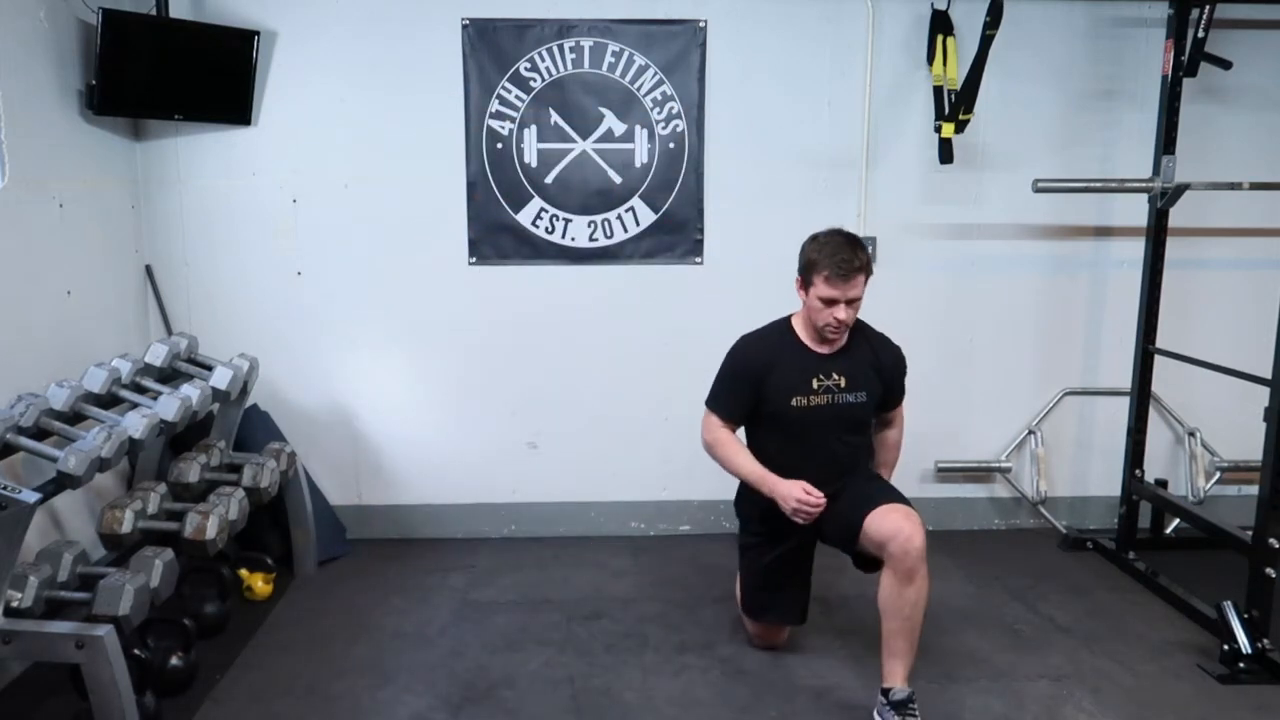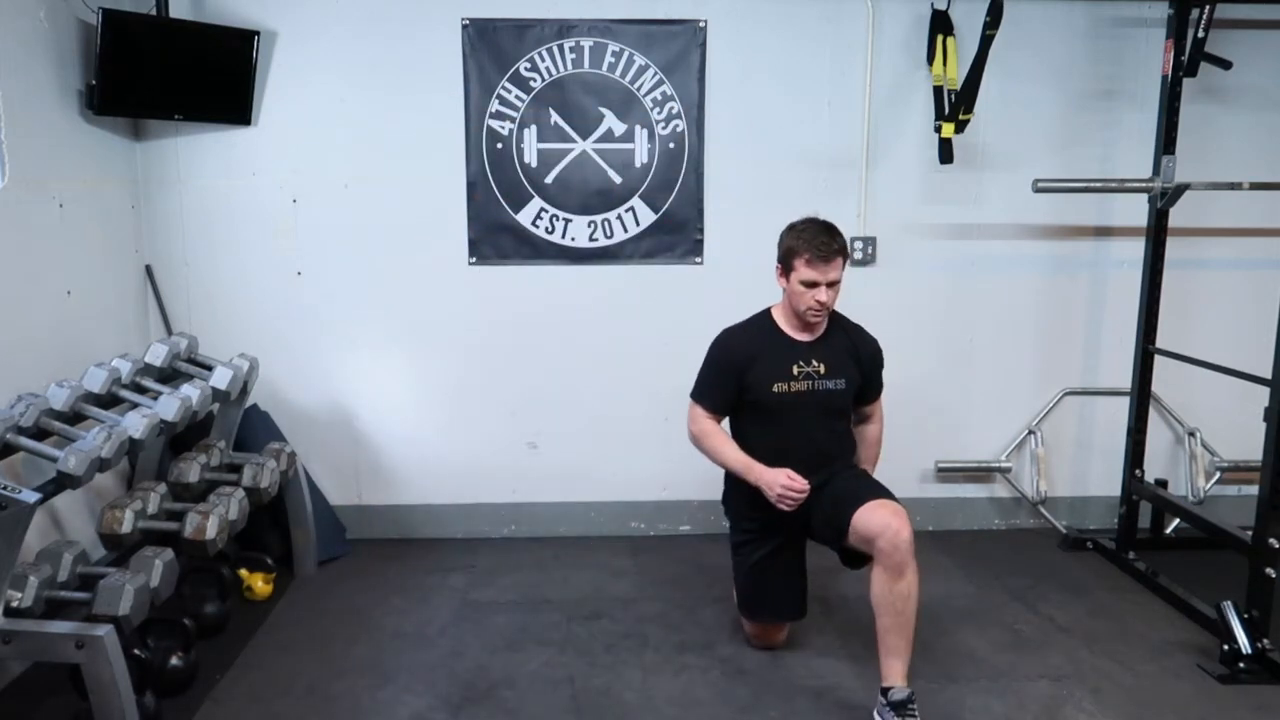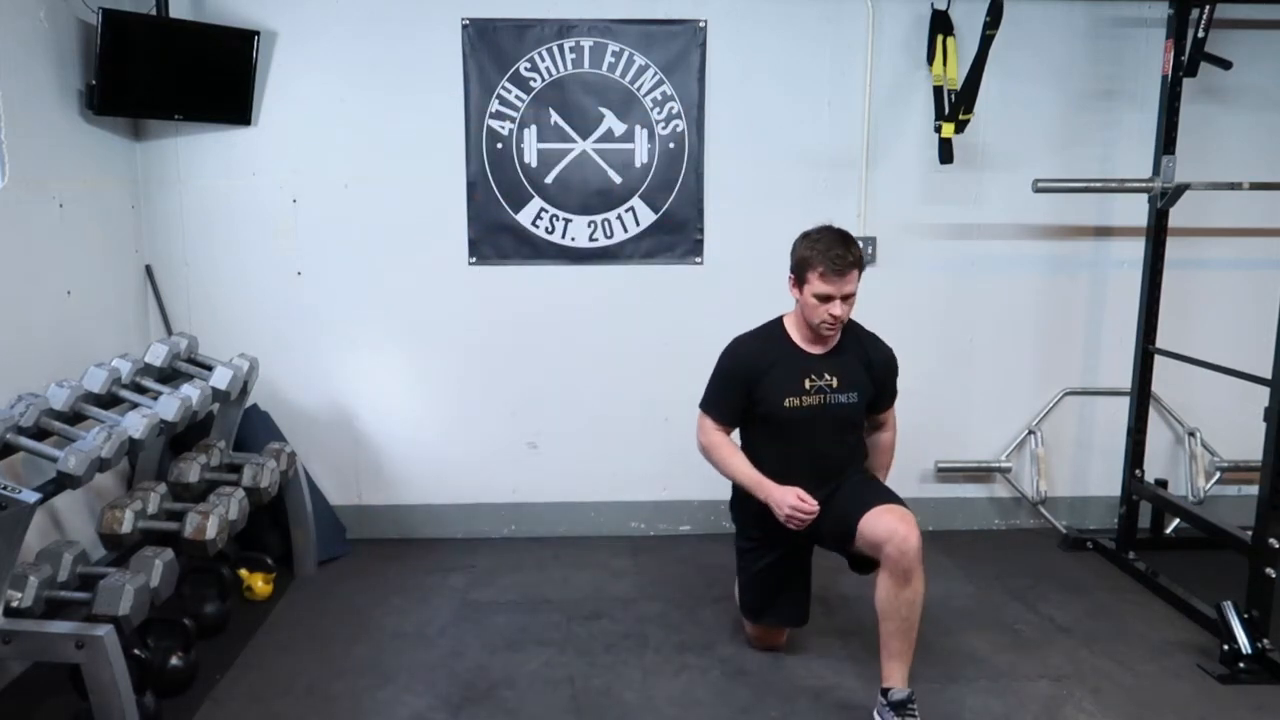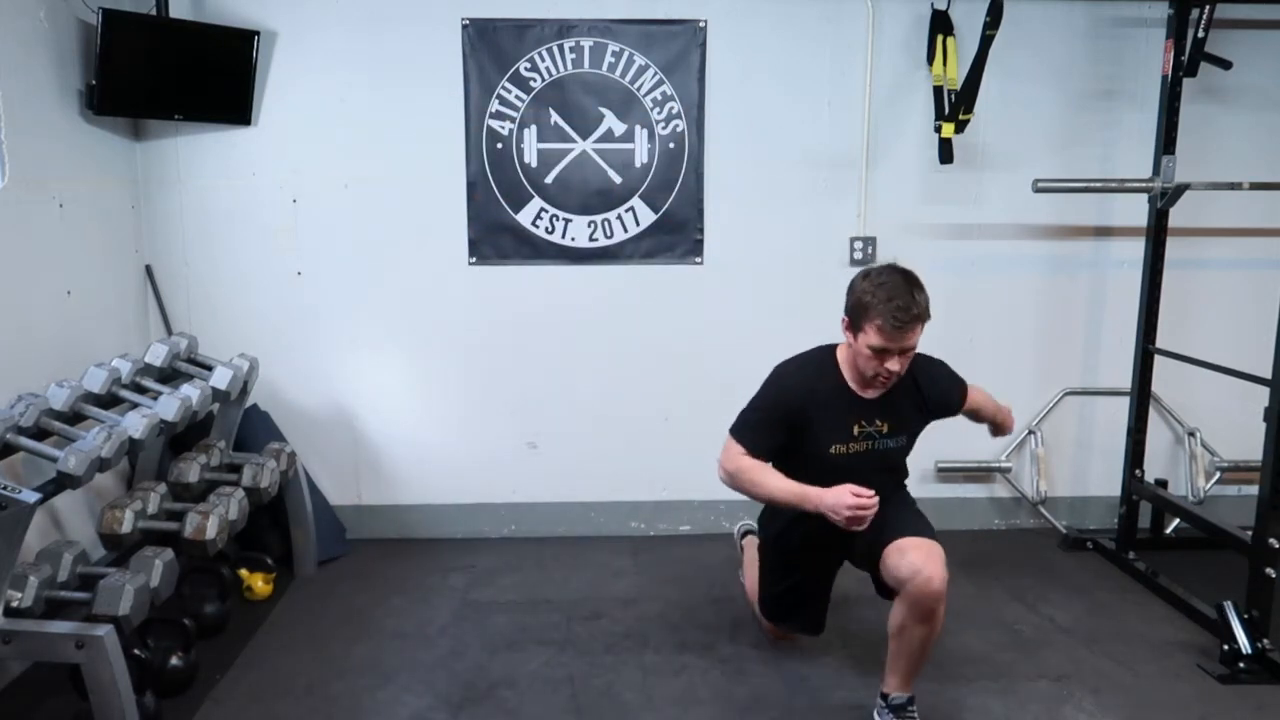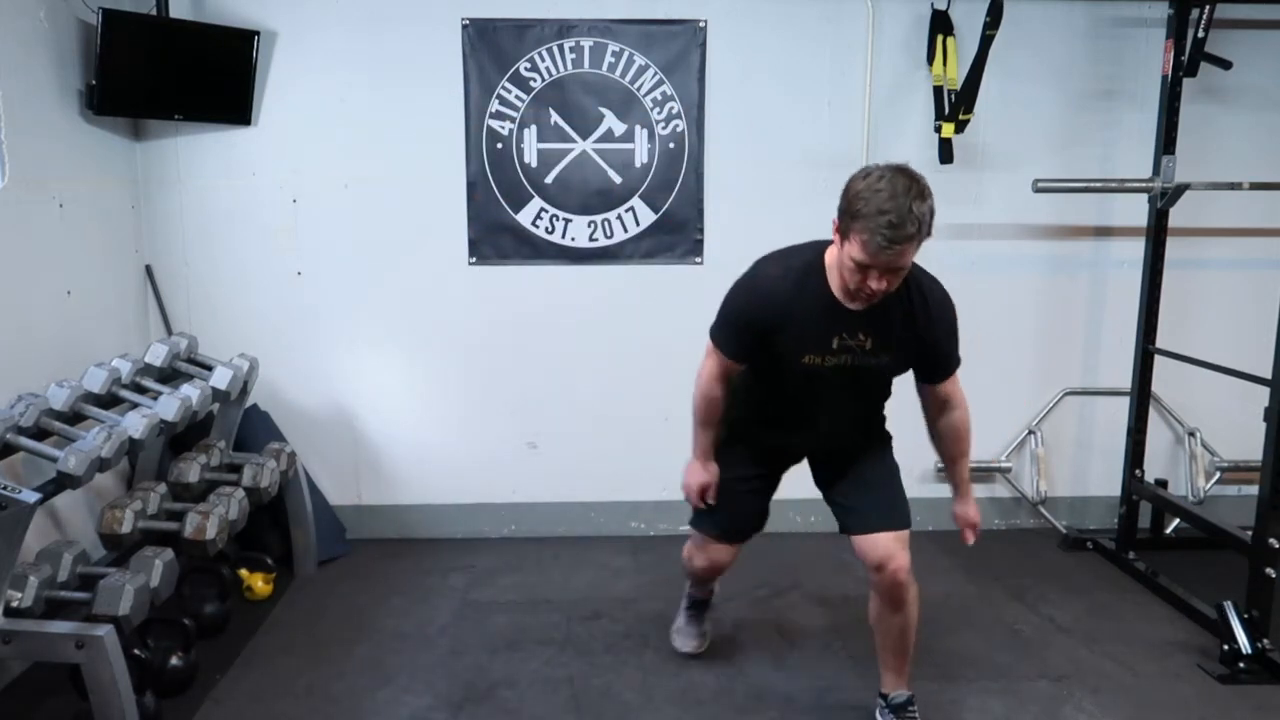
dt=0.4s
person 1, frame 1
left shoulder: (881, 353)
right shoulder: (756, 352)
right elbow: (715, 433)
left wrist: (876, 494)
right wrist: (776, 488)
left hip: (848, 487)
right hip: (774, 500)
left knee: (907, 537)
right knee: (766, 635)
right ankle: (753, 569)
person 1, frame 2
left shoulder: (858, 344)
right shoulder: (737, 344)
right elbow: (700, 424)
left wrist: (859, 492)
right wrist: (762, 475)
left hip: (833, 480)
right hip: (761, 497)
left knee: (894, 533)
right knee: (765, 635)
right ankle: (755, 572)
person 1, frame 3
left shoulder: (873, 354)
right shoulder: (749, 354)
right elbow: (710, 435)
left wrist: (872, 503)
right wrist: (770, 493)
left hip: (844, 487)
right hip: (770, 502)
left knee: (903, 539)
right knee: (765, 637)
right ankle: (751, 565)
person 1, frame 4
left shoulder: (927, 380)
right shoulder: (795, 384)
left elbow: (979, 403)
right elbow: (732, 463)
left wrist: (999, 421)
right wrist: (819, 499)
left hip: (879, 505)
right hip: (799, 511)
left knee: (927, 579)
right knee: (780, 628)
right ankle: (753, 545)
person 1, frame 5
left shoulder: (929, 307)
right shoulder: (775, 285)
left elbow: (943, 400)
right elbow: (717, 372)
left wrist: (963, 492)
right wrist: (703, 457)
left hip: (858, 438)
right hip: (769, 426)
left knee: (890, 565)
right knee: (710, 557)
right ankle: (699, 594)
